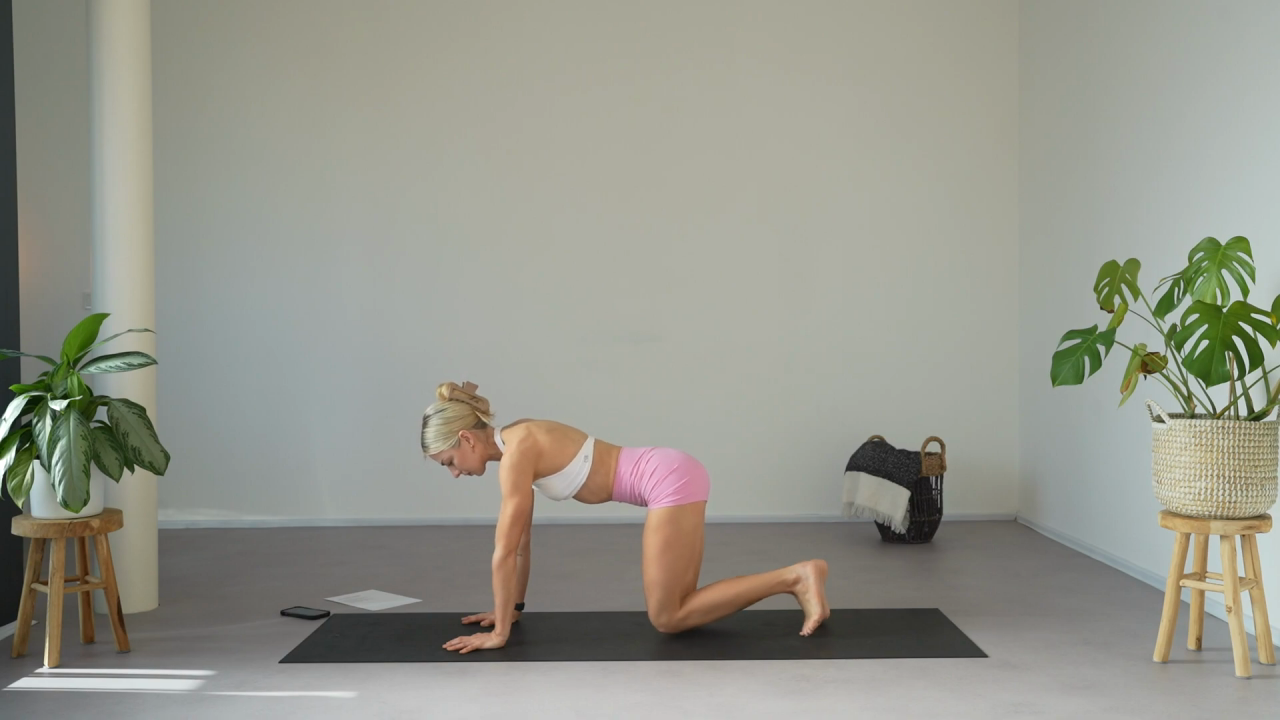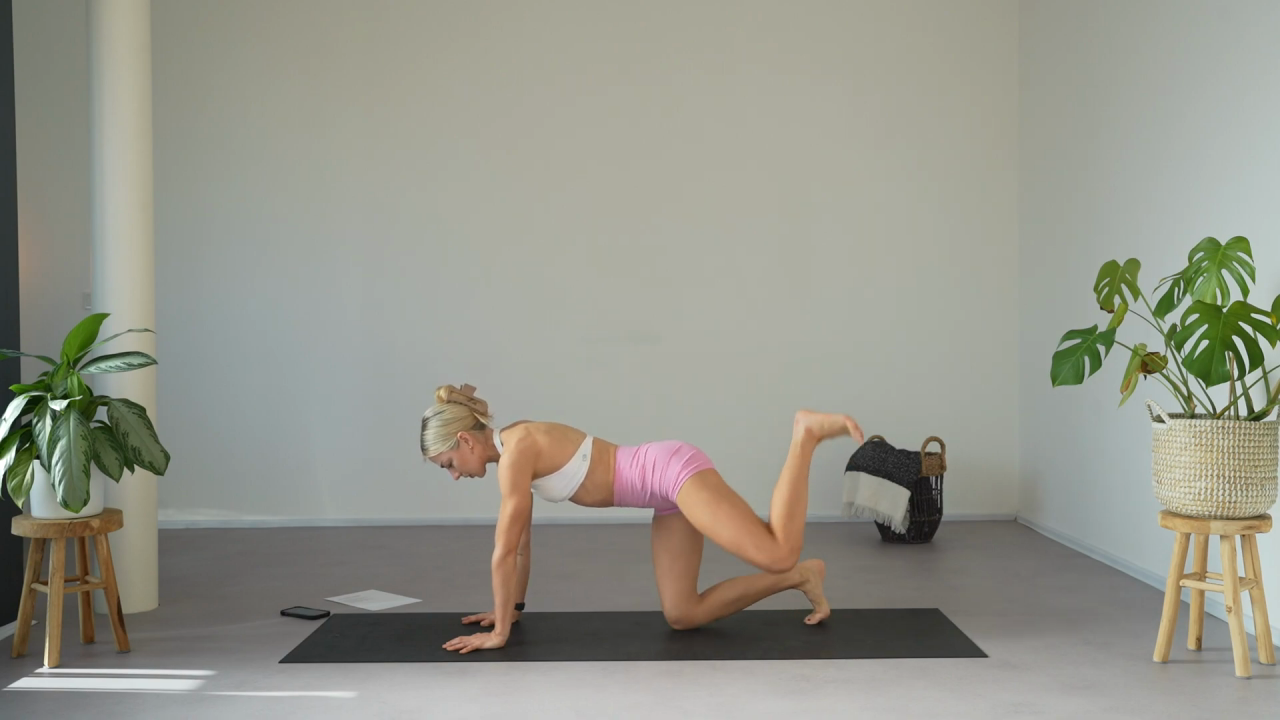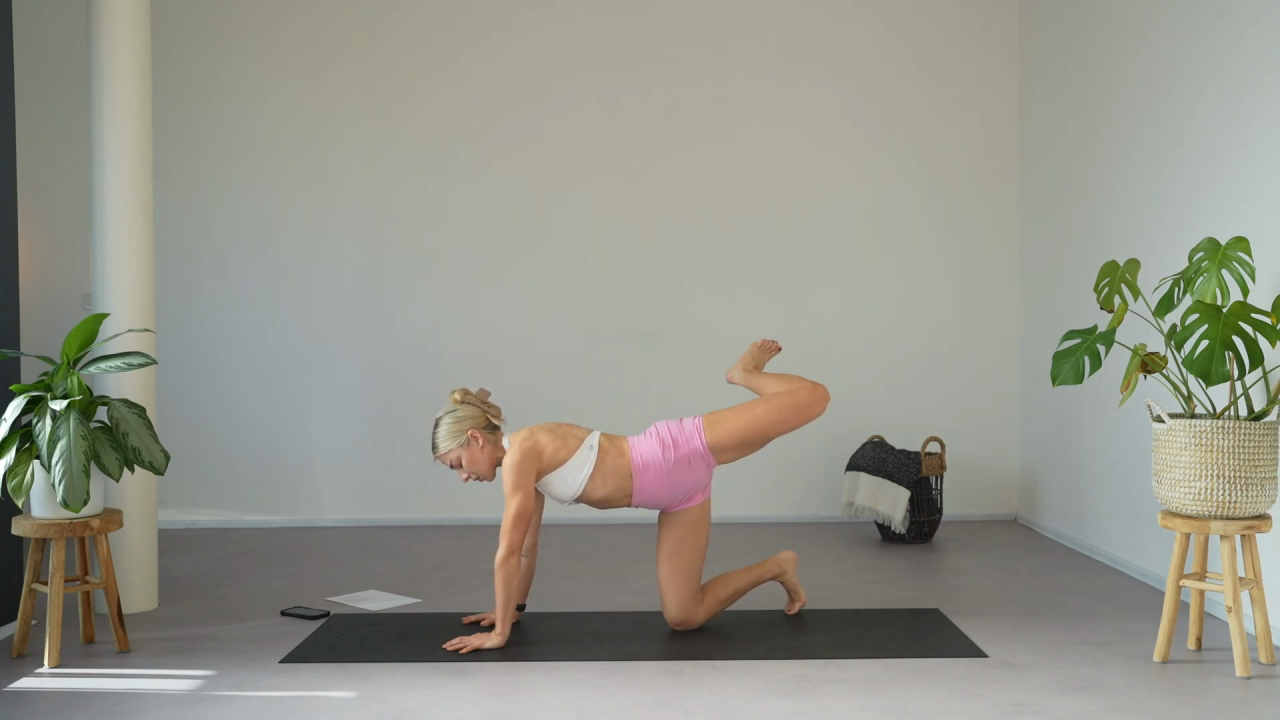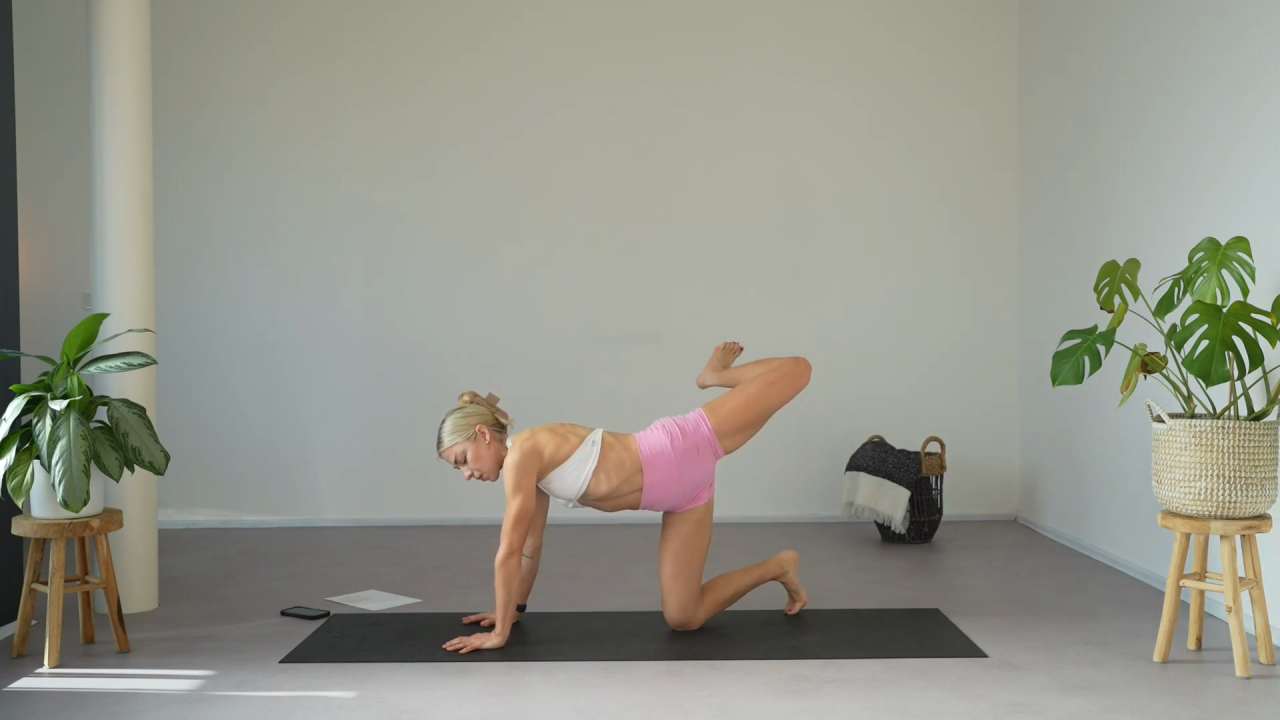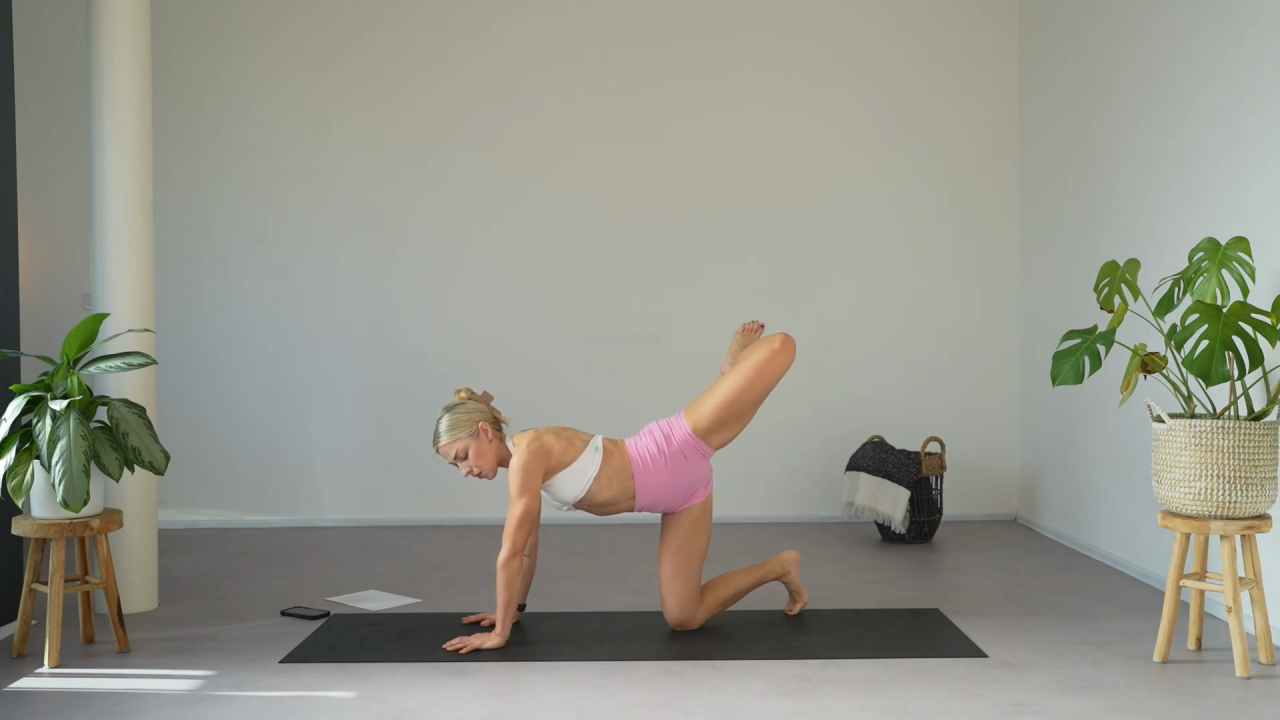
dt=1s
person 1, frame 1
left shoulder: (515, 452)
right shoulder: (518, 443)
left elbow: (505, 551)
right elbow: (521, 541)
left wrist: (500, 632)
right wrist: (512, 607)
left hip: (671, 480)
right hip: (674, 479)
left knee: (667, 619)
right knee: (678, 613)
left ankle: (792, 578)
right ankle: (798, 575)
person 1, frame 2
left shoulder: (514, 453)
right shoulder: (517, 451)
left elbow: (504, 551)
right elbow: (521, 543)
left wrist: (500, 631)
right wrist: (511, 608)
left hip: (673, 469)
right hip: (668, 487)
left knee: (777, 555)
right knee: (682, 617)
left ankle: (805, 432)
right ankle: (801, 575)
person 1, frame 3
left shoulder: (519, 454)
right shoulder: (528, 465)
left elbow: (508, 552)
right elbow: (527, 547)
left wrist: (500, 632)
right wrist: (512, 609)
left hip: (682, 453)
right hip: (677, 488)
left knee: (813, 400)
right knee: (683, 617)
right ankle: (777, 568)
person 1, frame 4
left shoulder: (521, 453)
right shoulder: (533, 470)
left elbow: (509, 551)
right elbow: (530, 547)
left wrist: (499, 633)
right wrist: (513, 609)
left hip: (683, 452)
right hip: (680, 490)
right knee: (683, 618)
right ankle: (777, 567)
person 1, frame 5
left shoulder: (527, 452)
right shoulder: (523, 466)
left elbow: (511, 551)
right elbow: (527, 546)
left wrist: (500, 632)
right wrist: (512, 609)
left hip: (679, 453)
right hip: (678, 489)
right knee: (683, 618)
right ankle: (779, 567)
